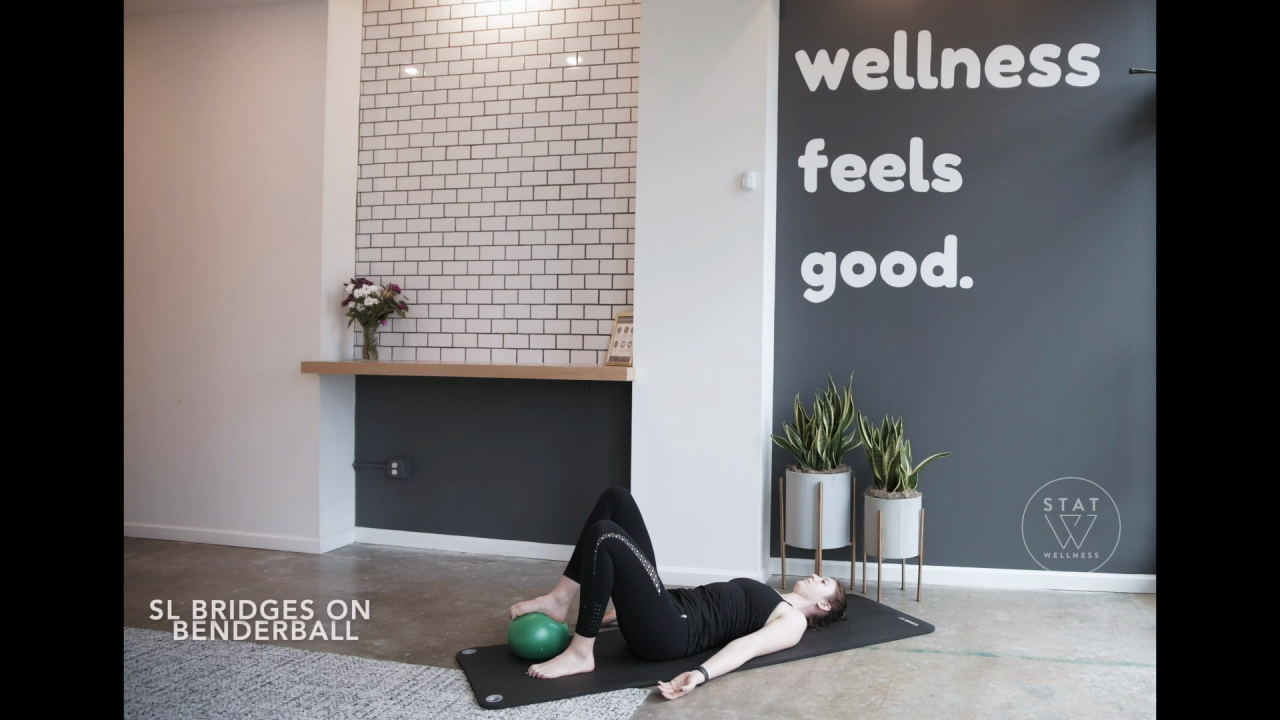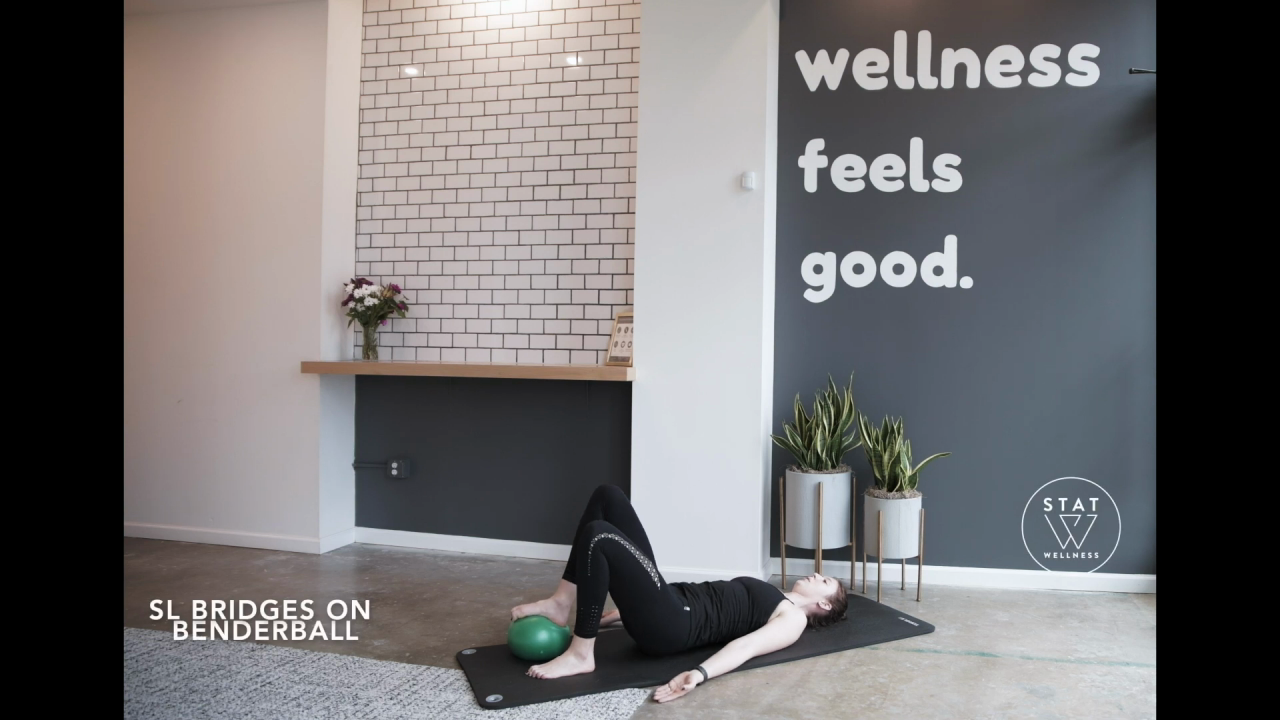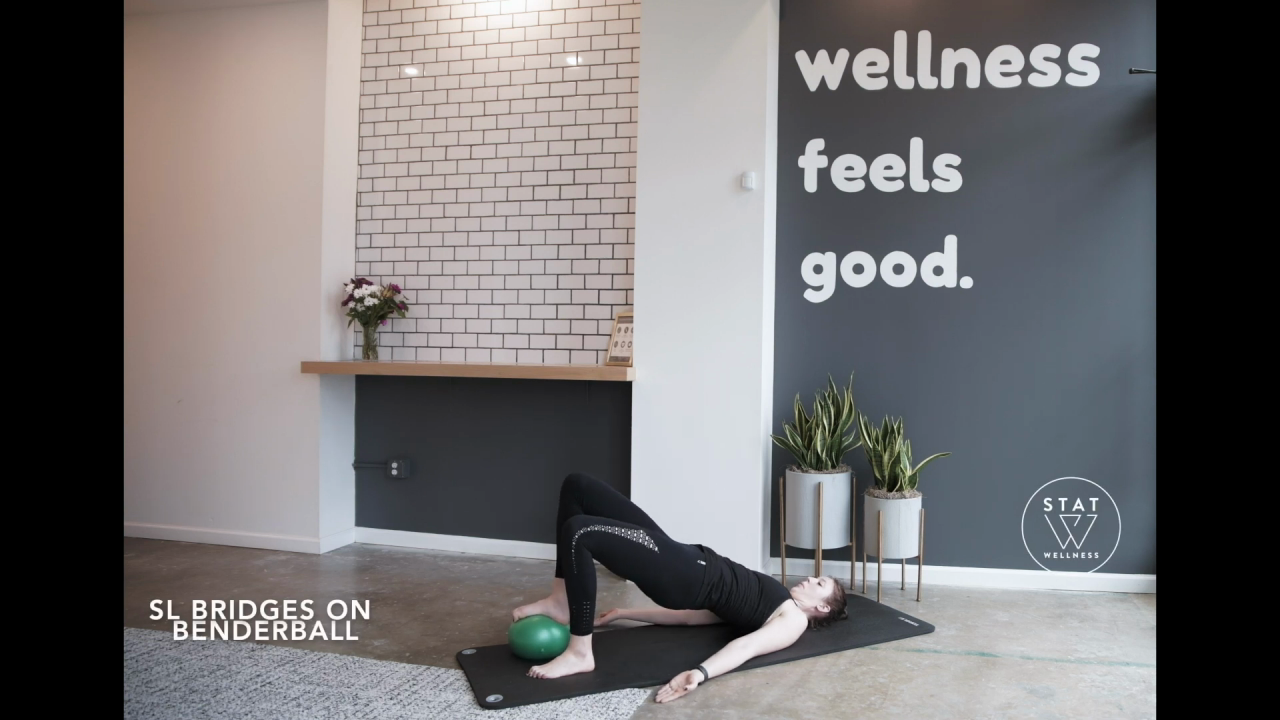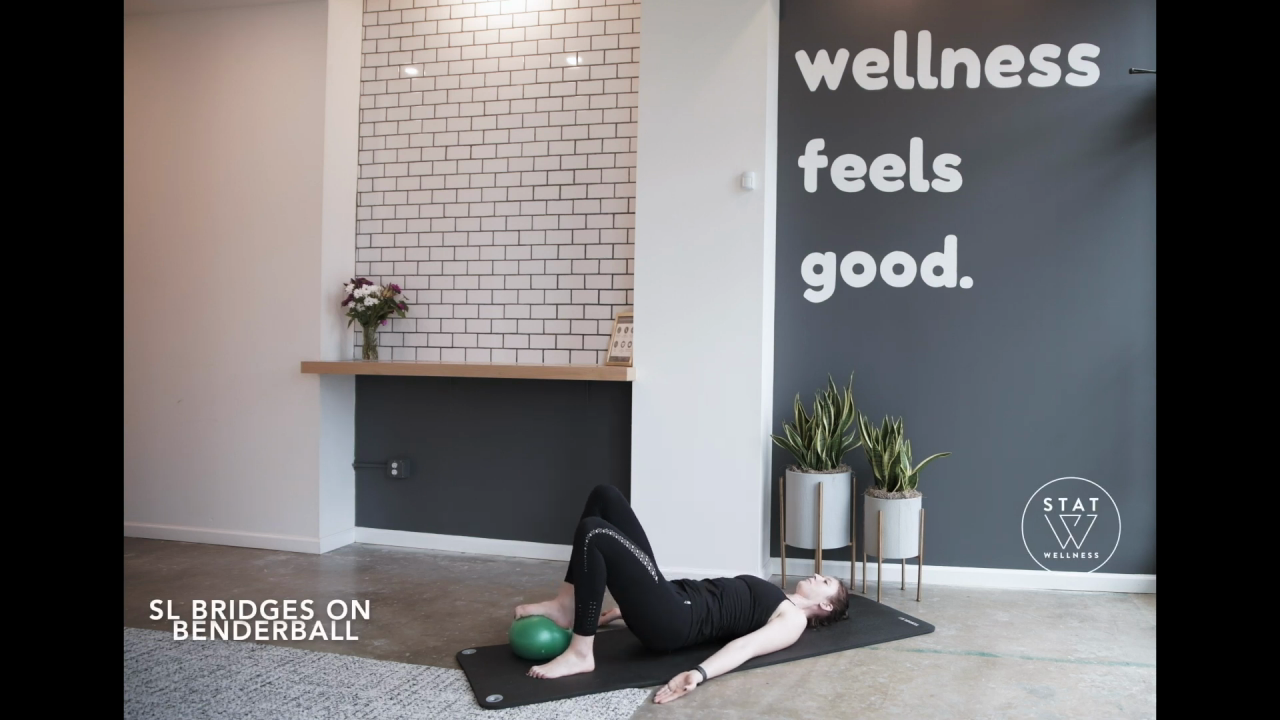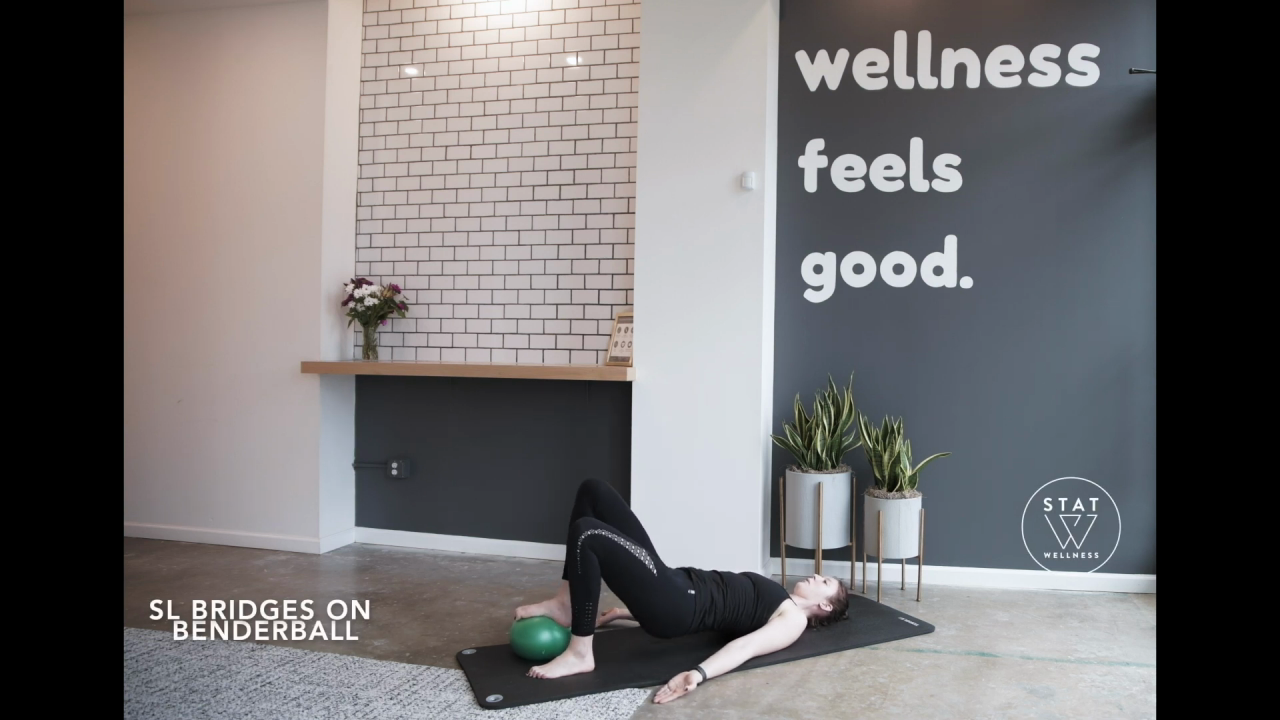
dt=1s
person 1, frame 1
left shoulder: (793, 621)
right shoulder: (768, 602)
left elbow: (746, 647)
left wrist: (699, 675)
right wrist: (616, 609)
left hip: (666, 633)
right hip: (665, 613)
left knee: (603, 535)
right knee: (616, 499)
left ankle: (580, 655)
right ankle: (558, 600)
person 1, frame 2
left shoulder: (793, 619)
right shoulder: (769, 602)
left elbow: (746, 647)
left wrist: (698, 674)
right wrist: (623, 612)
left hip: (670, 623)
right hip: (669, 606)
left knee: (597, 536)
right knee: (607, 497)
left ankle: (580, 656)
right ankle: (561, 603)
person 1, frame 3
left shoulder: (794, 620)
right shoulder: (769, 603)
left elbow: (748, 646)
left wrist: (700, 673)
right wrist: (620, 613)
left hip: (685, 575)
right hip: (678, 562)
left knee: (578, 532)
right knee: (577, 486)
left ankle: (579, 653)
right ankle: (561, 602)
person 1, frame 4
left shoulder: (793, 620)
right shoulder: (771, 603)
left elbow: (745, 647)
left wrist: (697, 674)
right wrist: (622, 609)
left hip: (672, 621)
right hip: (671, 600)
left knee: (592, 533)
right knee: (606, 497)
left ankle: (579, 655)
right ankle: (566, 606)
person 1, frame 5
left shoulder: (794, 619)
right shoulder: (772, 603)
left elbow: (746, 646)
left wrist: (697, 674)
right wrist: (620, 612)
left hip: (675, 604)
right hip: (672, 590)
left knee: (585, 534)
right knee: (593, 492)
left ankle: (579, 655)
right ankle: (565, 604)
